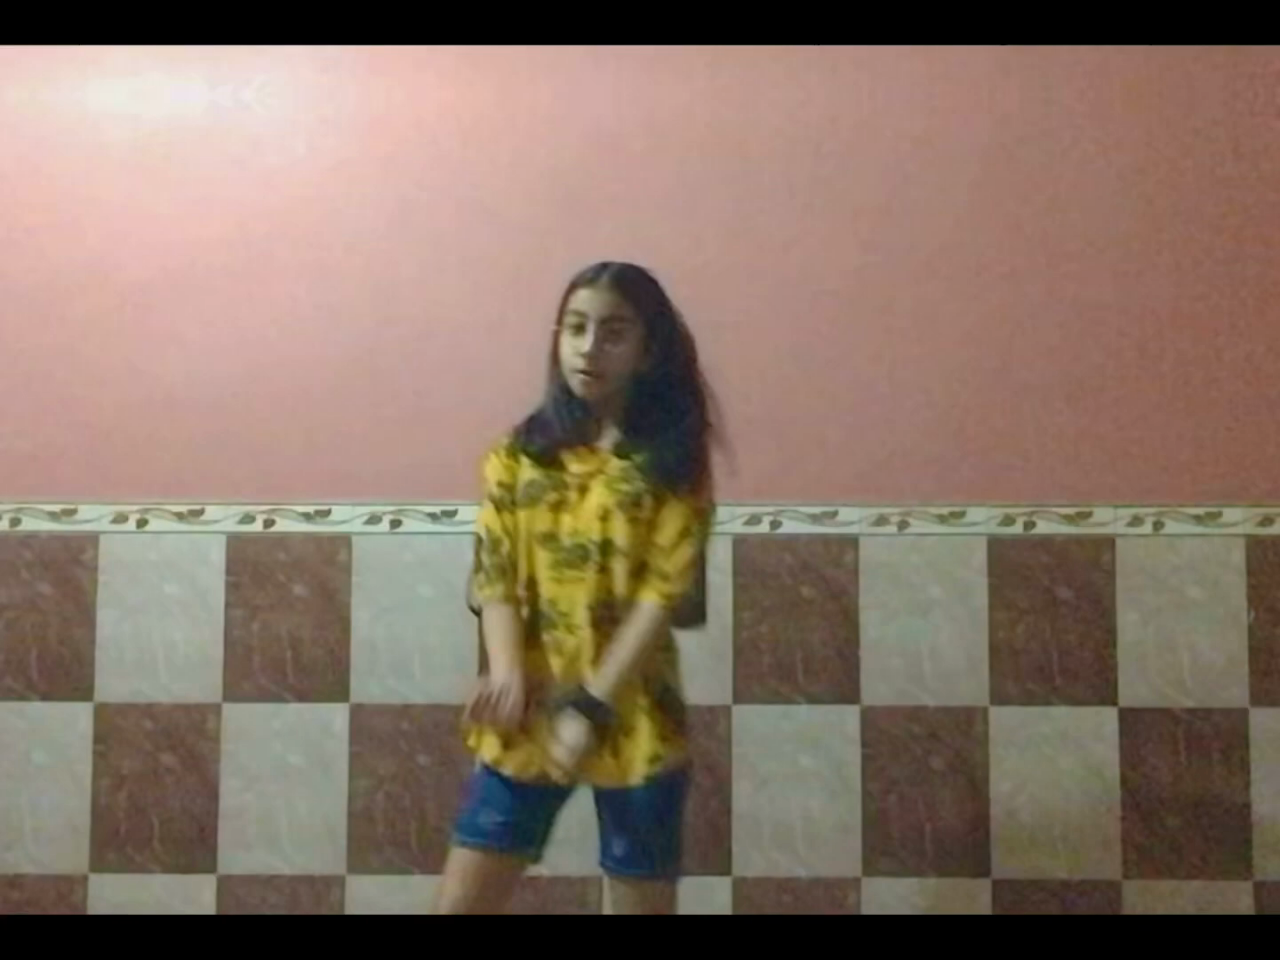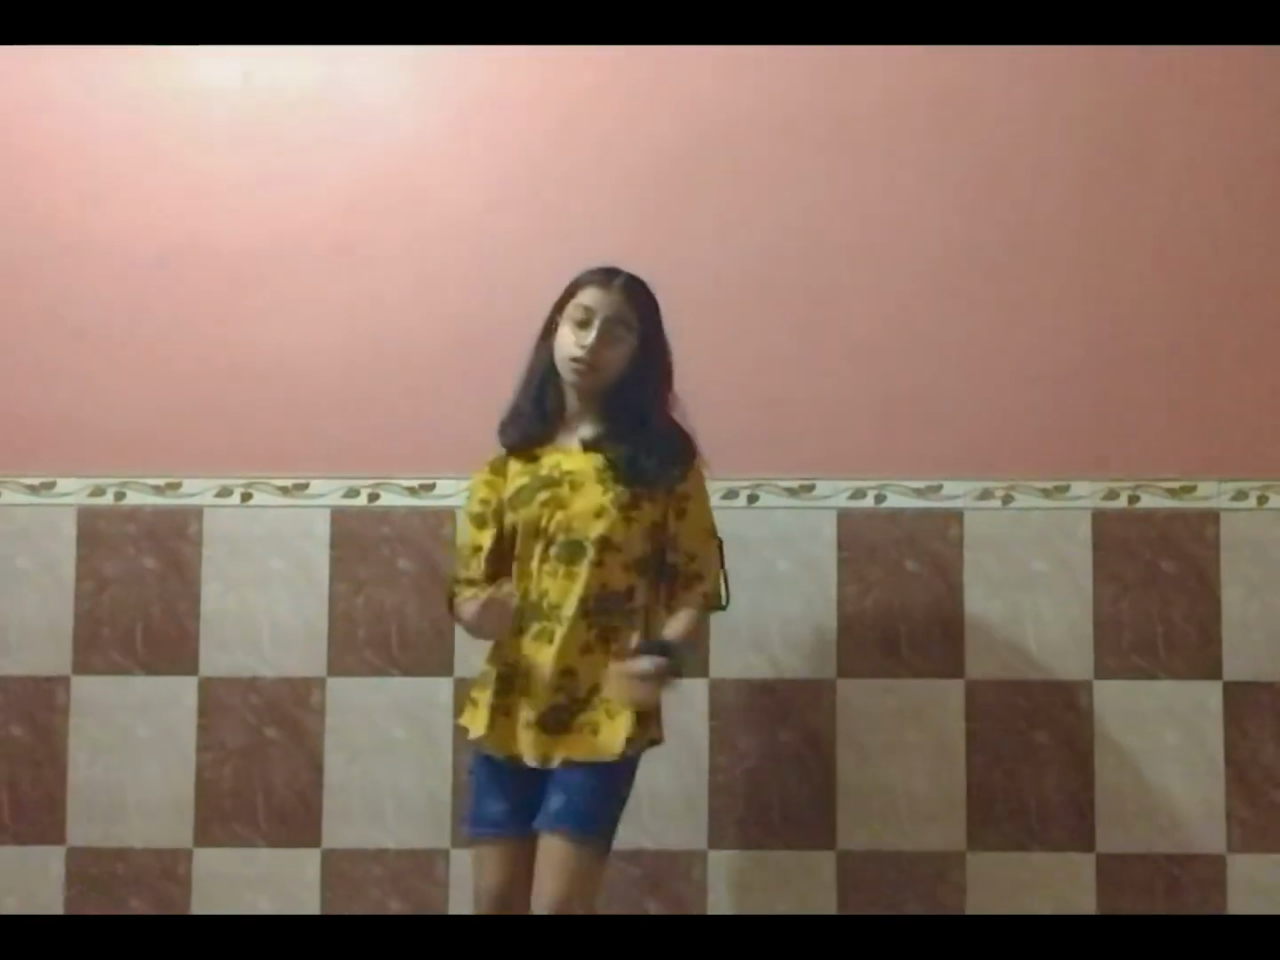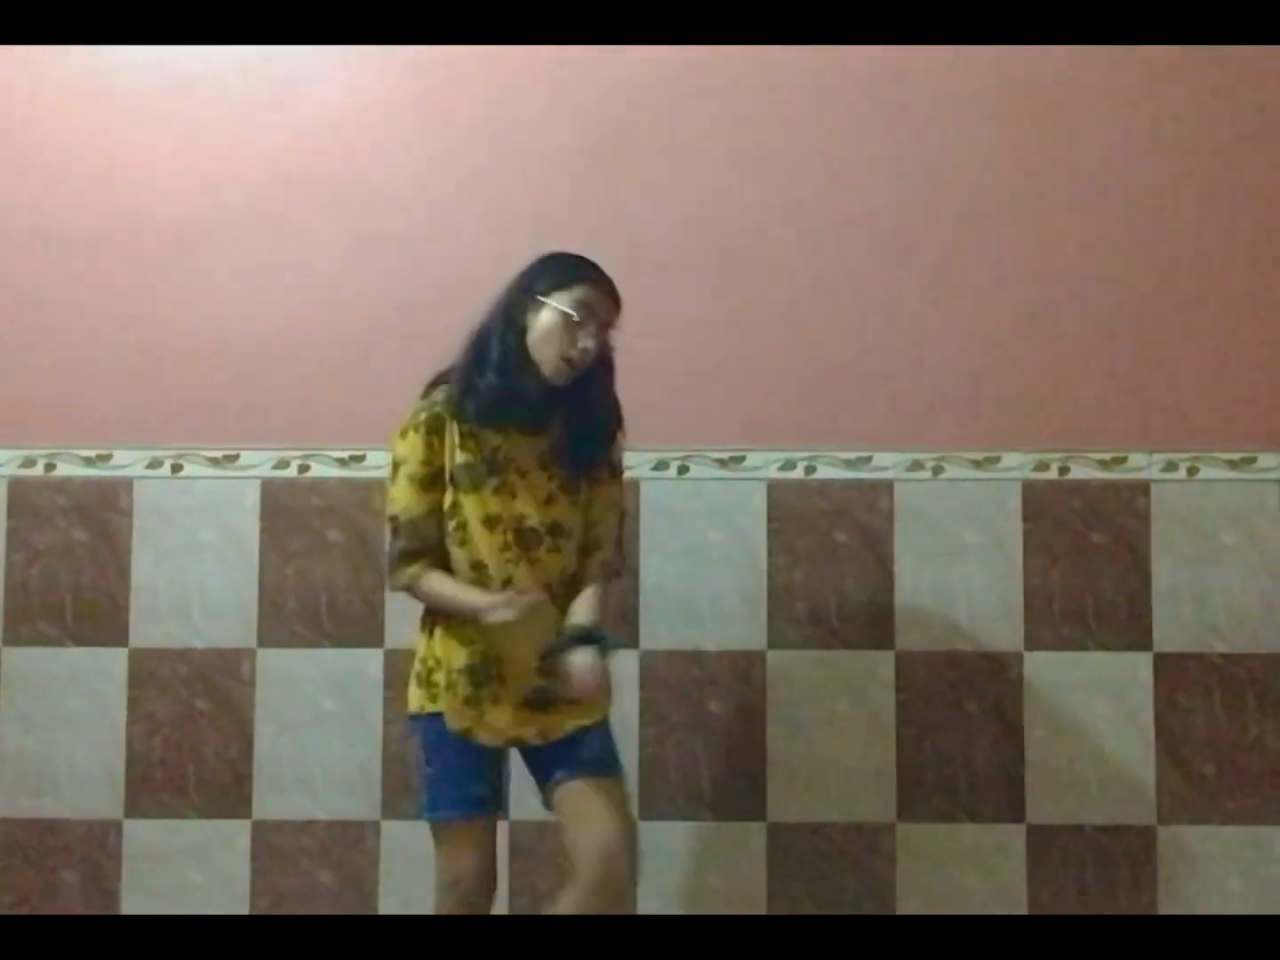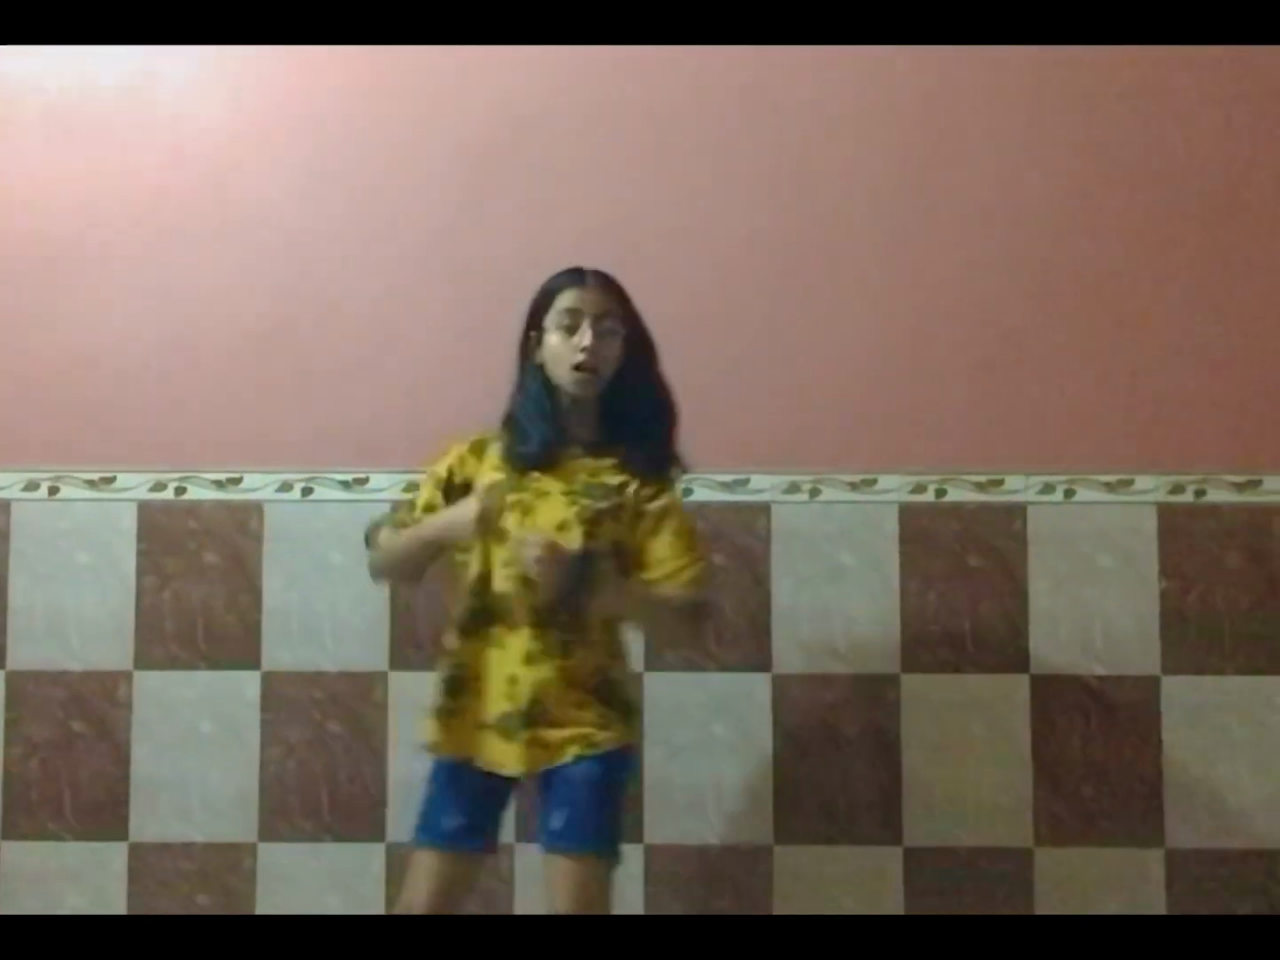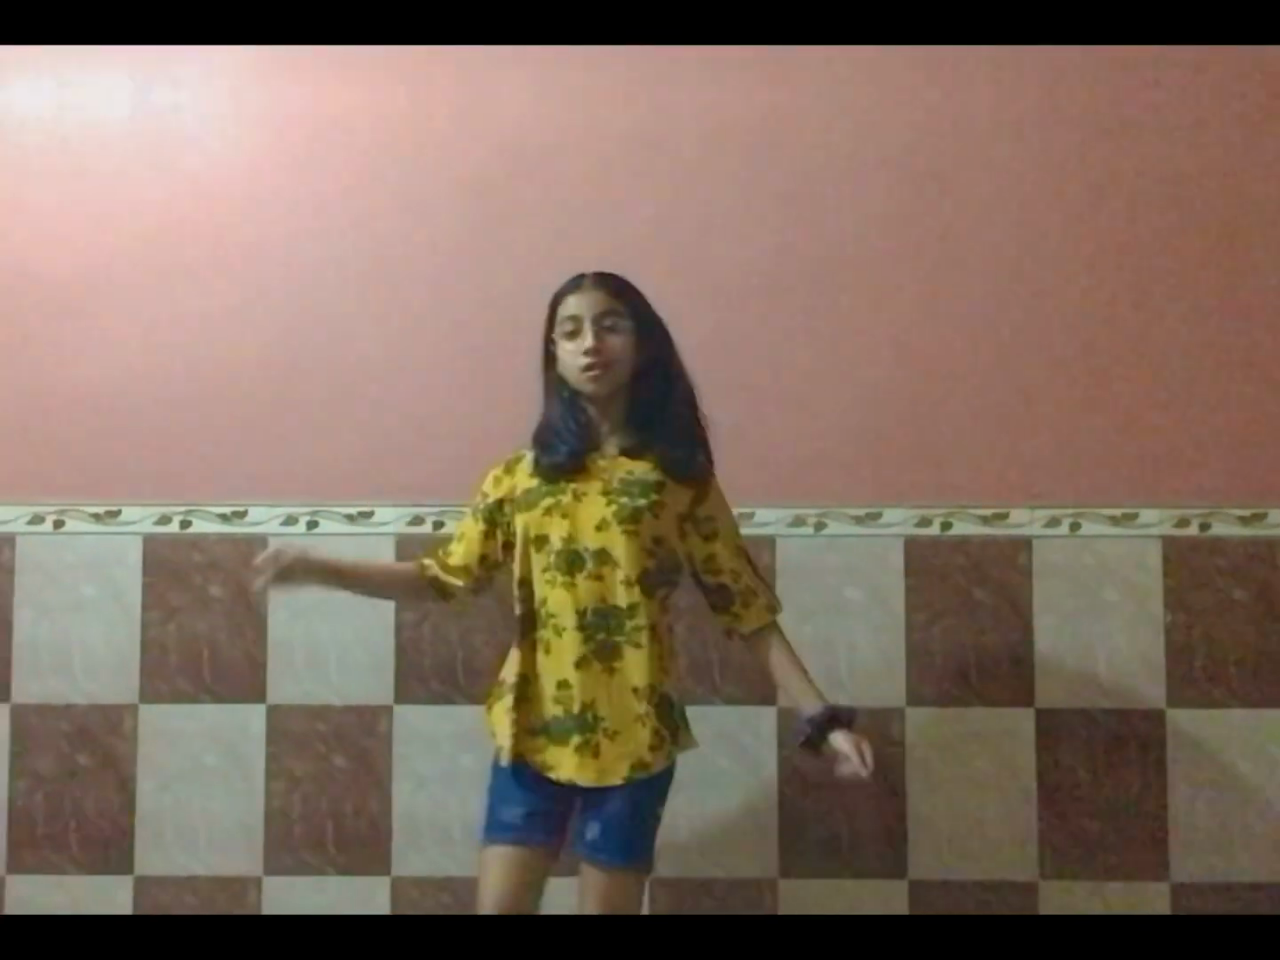
dt=0.5s
person 1, frame 1
left shoulder: (676, 464)
right shoulder: (516, 457)
left elbow: (665, 596)
right elbow: (491, 581)
left wrist: (592, 707)
right wrist: (504, 672)
left hip: (632, 720)
right hip: (525, 719)
left knee: (642, 919)
right knee: (459, 911)
person 1, frame 2
left shoulder: (664, 462)
right shoulder: (510, 460)
left elbow: (697, 589)
right elbow: (468, 586)
left wrist: (658, 655)
right wrist: (481, 613)
left hip: (603, 709)
right hip: (508, 705)
left knee: (560, 904)
right knee: (496, 901)
person 1, frame 3
left shoulder: (589, 434)
right shoulder: (434, 423)
left elbow: (601, 563)
right elbow: (407, 562)
left wrist: (585, 641)
right wrist: (482, 606)
left hip: (559, 685)
right hip: (458, 679)
left knee: (608, 862)
right knee: (465, 882)
person 1, frame 4
left shoulder: (641, 479)
right shoulder: (478, 459)
left elbow: (682, 614)
right elbow: (385, 559)
left wrist: (578, 580)
right wrist: (449, 524)
left hip: (586, 724)
right hip: (478, 715)
left knee: (578, 916)
right knee: (421, 906)
person 1, frame 5
left shoulder: (677, 477)
right shoulder: (523, 474)
left elbow: (749, 607)
right elbow: (438, 578)
left wrist: (822, 718)
right wrist: (312, 568)
left hip: (631, 732)
right hip: (527, 725)
left knee: (608, 918)
right knee: (502, 915)
